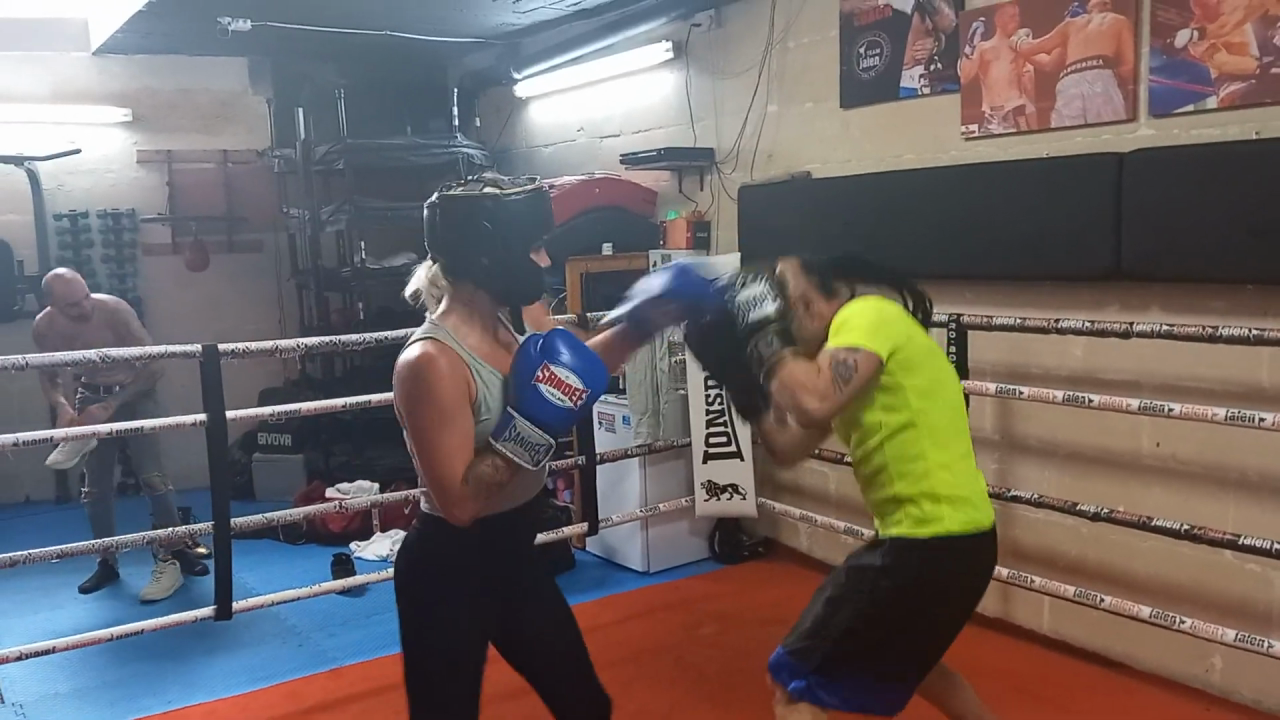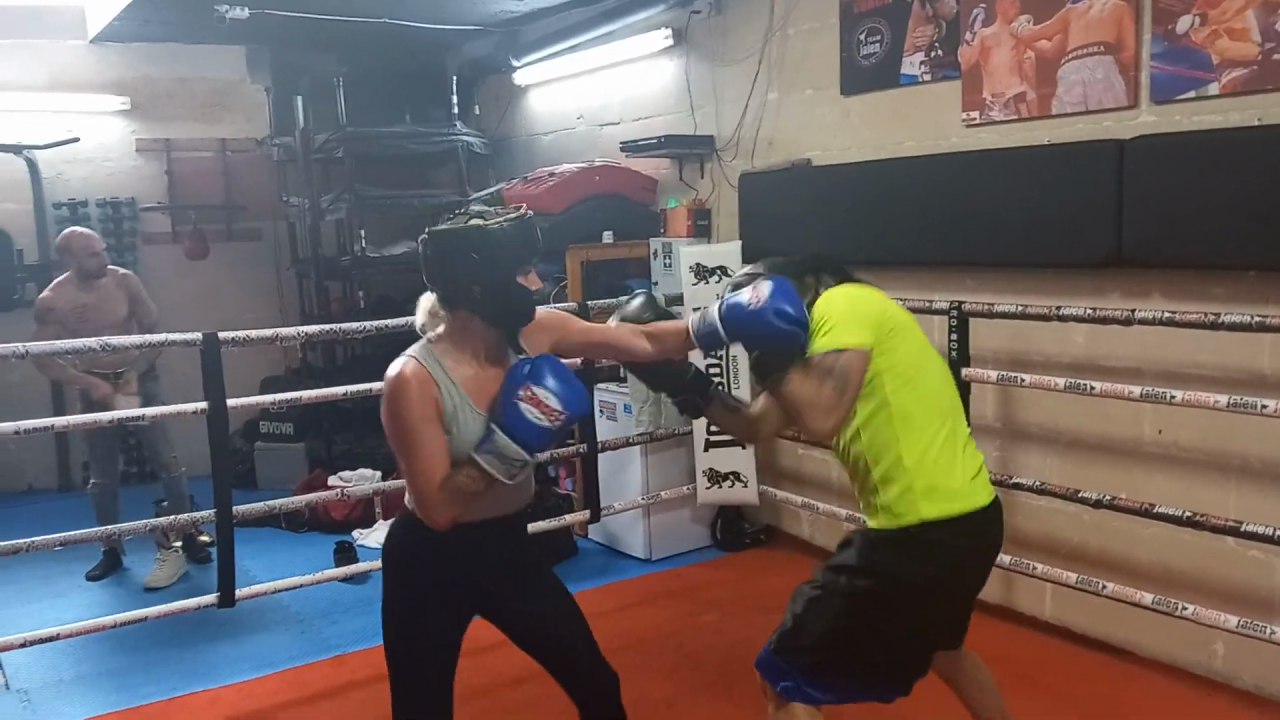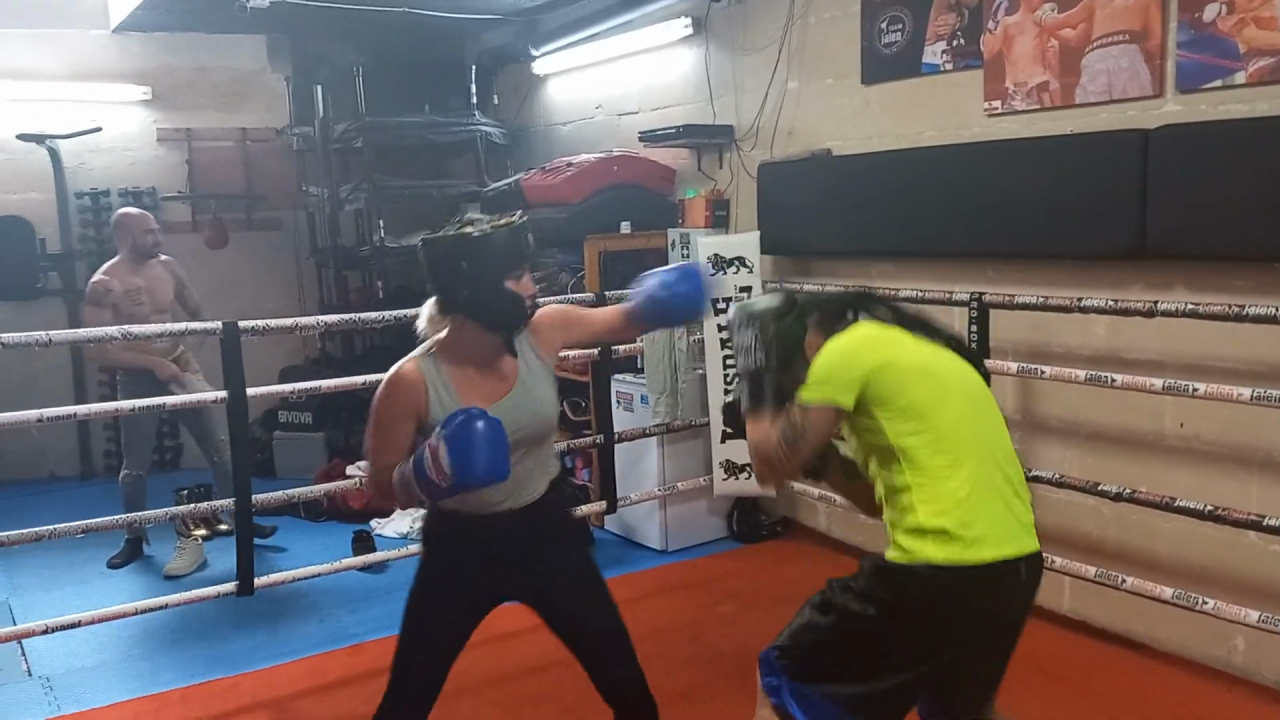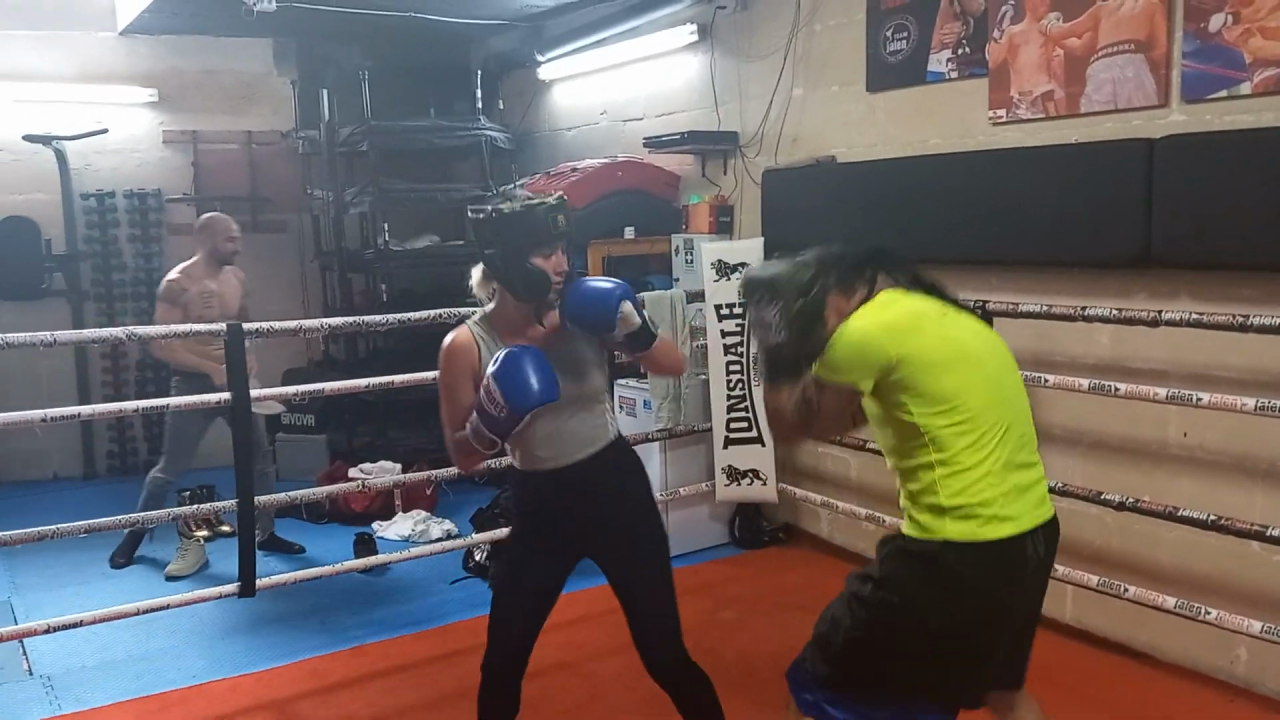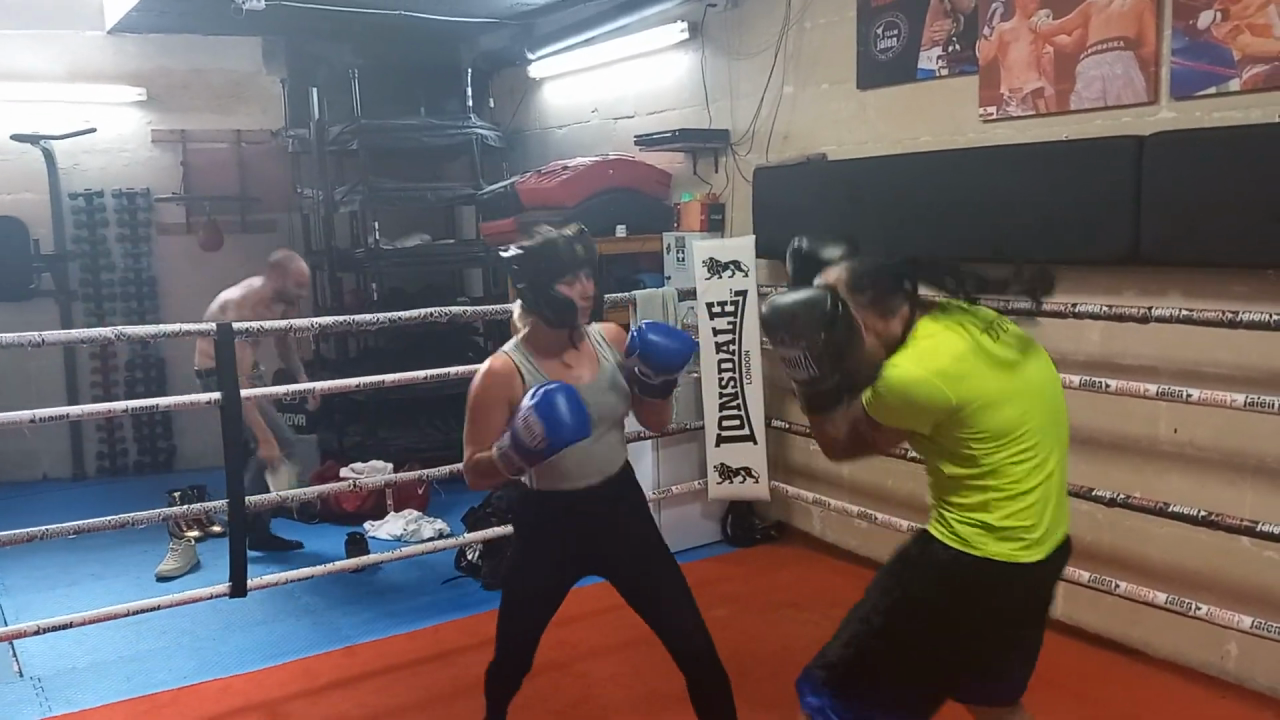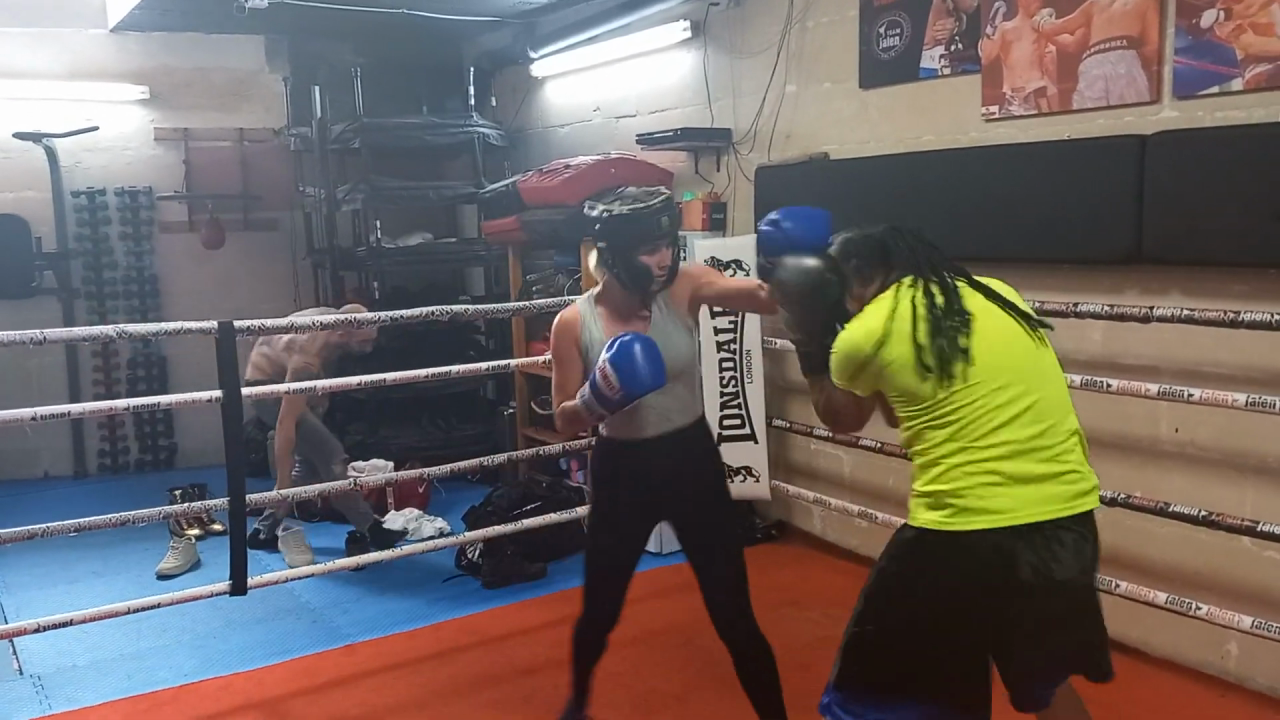
dt=0.3s
person 1, frame 1
left shoulder: (501, 321)
right shoulder: (430, 362)
left elbow: (583, 359)
right elbow: (462, 505)
left wrist: (641, 314)
right wrist: (530, 421)
left hip: (512, 554)
right hip: (448, 567)
person 1, frame 2
left shoulder: (533, 334)
right shoulder: (411, 379)
left elbow: (637, 344)
right elbow: (438, 510)
right wrist: (511, 438)
left hip: (507, 553)
right hip: (433, 565)
person 1, frame 3
left shoulder: (537, 328)
right shoulder: (411, 381)
left elbow: (616, 324)
right elbow: (379, 488)
left wrist: (650, 307)
right wrist: (426, 476)
left hip: (546, 529)
right hip: (461, 547)
person 1, frame 4
left shoulder: (585, 307)
right shoulder: (464, 347)
left elbow: (674, 365)
right elbow: (463, 456)
left wrist: (629, 330)
right wrist: (490, 422)
left hip: (615, 488)
right hip: (540, 503)
left knee: (666, 656)
right knee: (502, 664)
person 1, frame 5
left shoulder: (612, 341)
right shoulder: (502, 371)
left elbow: (657, 421)
right elbow: (476, 473)
left wrist: (656, 382)
right wrist: (519, 444)
left hip: (620, 510)
right hip: (547, 522)
left knee: (695, 649)
right knee: (511, 662)
person 1, frame 6
left shoulder: (685, 287)
right shoulder: (574, 324)
left elbow: (764, 297)
right elbow: (565, 422)
right wrist: (598, 397)
left hip: (693, 463)
right hip: (621, 473)
left knee: (734, 618)
right knee: (599, 611)
person 2, frame 1
left shoulder: (869, 317)
right shoulder: (839, 350)
left elbow: (815, 405)
right elbow: (787, 448)
left wrist: (763, 330)
right wrist: (737, 375)
left hip: (932, 545)
right hip: (960, 541)
left knee: (791, 679)
right knee: (901, 660)
person 2, frame 2
left shoulder: (845, 306)
left elbow: (821, 418)
right elbow: (759, 424)
left wrist: (771, 347)
left hip: (915, 533)
right hip: (972, 523)
left knee: (784, 679)
right knee: (940, 645)
person 2, frame 3
left shoulder: (847, 353)
right shoulder: (918, 356)
left elbow: (772, 463)
left wrist: (756, 372)
left hip: (941, 574)
right hip: (1014, 569)
left knee: (781, 682)
person 2, frame 4
left shoulder: (867, 331)
right shoulder: (932, 316)
left elbow: (789, 422)
right elbow: (844, 413)
left wrist: (777, 343)
left hip: (956, 555)
right hip: (1029, 539)
person 2, frame 5
left shoulder: (916, 375)
right shoulder: (973, 321)
left elbow: (844, 442)
left wrist: (811, 373)
left hip: (973, 564)
right hip: (1036, 552)
person 2, frame 6
left shoulder: (864, 335)
right shoulder: (997, 295)
left elbow: (842, 417)
left wrist: (811, 335)
left hip: (960, 543)
right hip: (1068, 527)
person 3, frame 1
left shoulder: (115, 312)
right shoulder: (45, 326)
left elbow: (153, 367)
right elbow: (49, 374)
left wrist: (113, 404)
right wrist: (62, 405)
left hip: (132, 395)
right hip: (90, 399)
left knee: (152, 477)
right knee: (95, 486)
left ankle: (175, 551)
right ankle: (107, 562)
person 3, frame 2
left shoulder: (124, 281)
right shoulder: (52, 301)
left elbow: (155, 332)
right elbow: (44, 359)
left wrist: (134, 374)
right wrist: (86, 382)
left hip: (138, 377)
right hip: (96, 387)
left knee: (166, 460)
right knee: (102, 475)
left ankle: (186, 537)
right ankle: (112, 550)
person 3, frame 3
left shoulder: (167, 267)
right shoulder: (103, 285)
left elbow: (196, 313)
right elbow: (96, 349)
left wrist: (189, 353)
right wrist: (152, 363)
left hip: (178, 370)
right hip: (138, 378)
left knee: (218, 447)
right knee: (135, 466)
right ankle: (134, 538)
person 3, frame 4
left shoulder: (236, 278)
right shoulder: (177, 284)
right elbow: (160, 345)
left wrist: (247, 354)
right wrist: (211, 368)
left hip: (230, 377)
right hip: (193, 380)
left knee: (261, 457)
right knee: (173, 465)
left ankle: (265, 533)
right ankle: (135, 532)
person 3, frame 5
left shoulder: (276, 297)
right shoulder: (244, 308)
left elbow: (284, 342)
right elbow: (239, 382)
left wrist: (302, 378)
right wrist: (264, 439)
left hip: (247, 369)
right hip: (218, 373)
left knee: (273, 444)
right knee: (279, 443)
left ankle: (260, 530)
right ankle: (256, 524)
person 3, frame 6
right shoulder: (306, 358)
right elbow: (286, 427)
left wrist: (320, 392)
right wrist: (282, 486)
left hip: (283, 379)
right hip: (268, 386)
left knee: (310, 462)
right knee: (331, 456)
left ankle: (265, 531)
right ankle: (368, 531)
